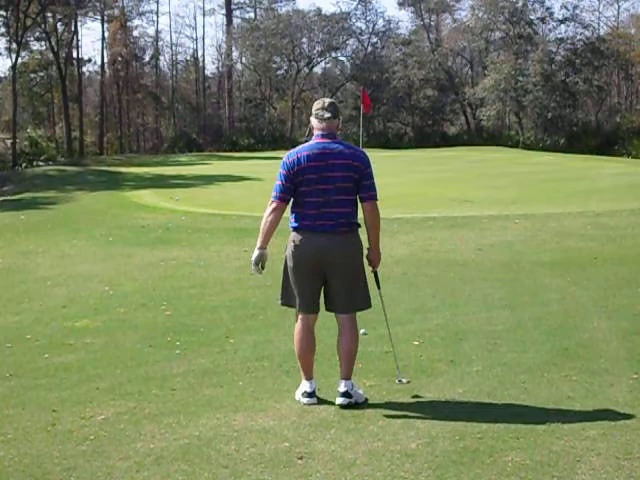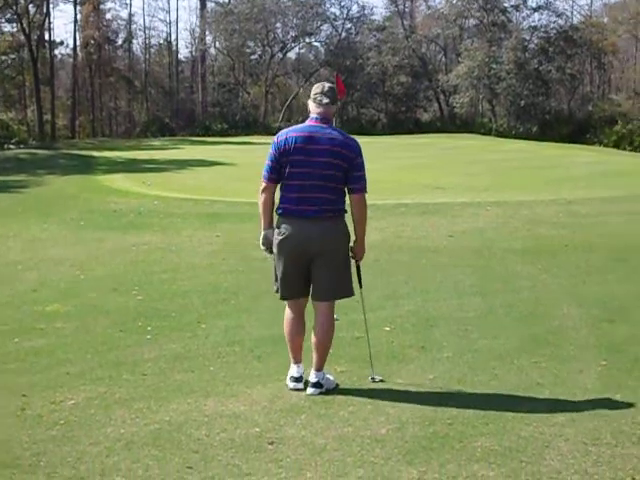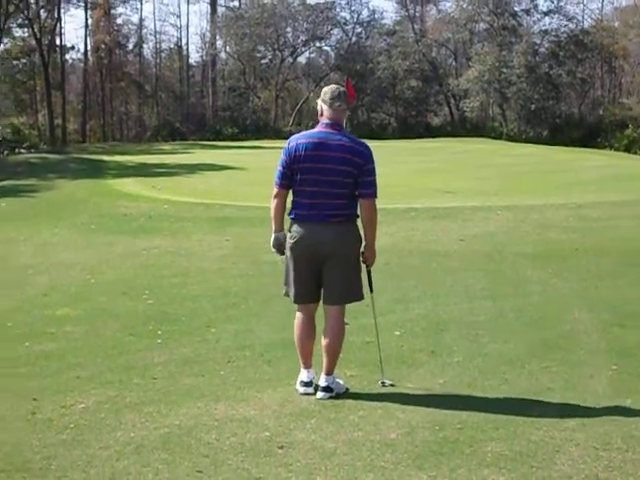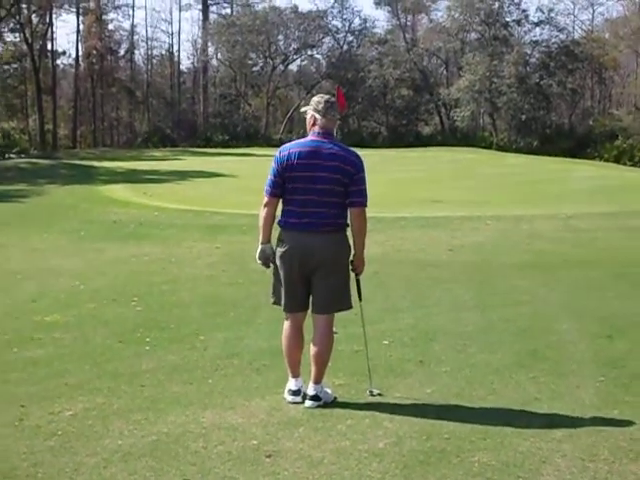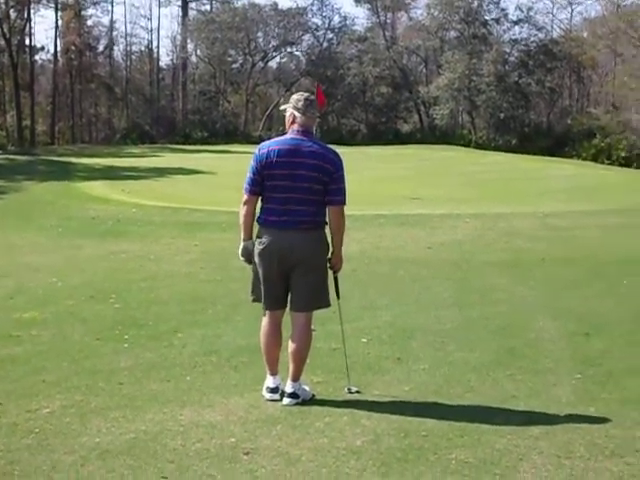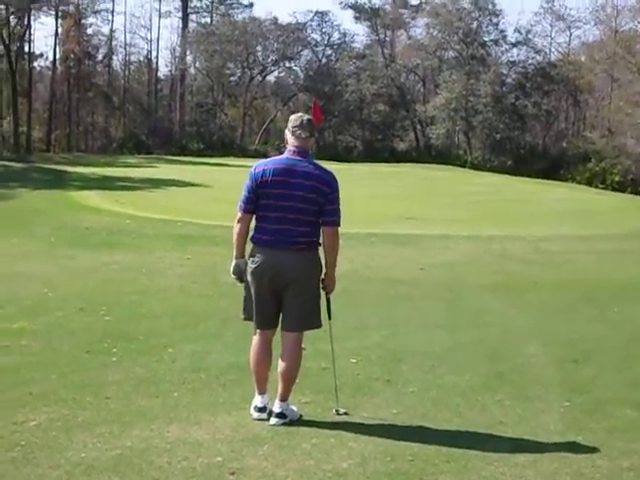
dt=0.5s
person 1, frame 1
left shoulder: (294, 157)
right shoulder: (357, 157)
left elbow: (276, 207)
right elbow: (370, 207)
left wrist: (261, 247)
right wrist: (374, 246)
left hip: (305, 244)
right hip: (344, 244)
left knee: (305, 318)
right knee: (347, 318)
left ankle: (307, 386)
right ankle: (346, 387)
person 1, frame 2
left shoulder: (284, 138)
right shoulder: (349, 145)
left elbow: (267, 188)
right elbow: (357, 199)
left wrist: (266, 228)
right wrist: (359, 240)
left hip: (290, 229)
right hip: (330, 232)
left knee: (294, 305)
right knee: (324, 307)
left ankle: (296, 371)
right ankle: (317, 376)
person 1, frame 3
left shoulder: (295, 143)
right shoulder: (360, 150)
left elbow: (279, 194)
right elbow: (367, 204)
left wrist: (278, 231)
right wrist: (370, 244)
left hip: (302, 234)
right hip: (341, 236)
left knee: (304, 309)
right knee: (335, 311)
left ankle: (305, 376)
right ankle: (327, 380)
person 1, frame 4
left shoulder: (286, 152)
right shoulder: (351, 159)
left elbow: (269, 203)
right elbow: (357, 213)
left wrist: (264, 243)
right wrist: (359, 253)
left hip: (292, 243)
right hip: (331, 245)
left knee: (293, 317)
right knee: (323, 320)
left ankle: (294, 384)
right ankle: (316, 389)
person 1, frame 5
left shoulder: (265, 150)
right shoulder: (330, 157)
left elbow: (248, 202)
right elbow: (336, 212)
left wrist: (246, 240)
right wrist: (337, 250)
left hip: (270, 240)
right hip: (309, 243)
left knee: (271, 314)
right knee: (302, 318)
left ankle: (272, 382)
right ankle: (293, 387)
person 1, frame 6
left shoulder: (261, 169)
right shoulder: (326, 179)
left elbow: (242, 219)
right elbow: (330, 233)
left wrist: (238, 257)
right wrist: (330, 271)
left hip: (263, 259)
right hip: (302, 263)
left knee: (262, 333)
right knee: (292, 337)
left ankle: (260, 401)
right ankle: (281, 407)
